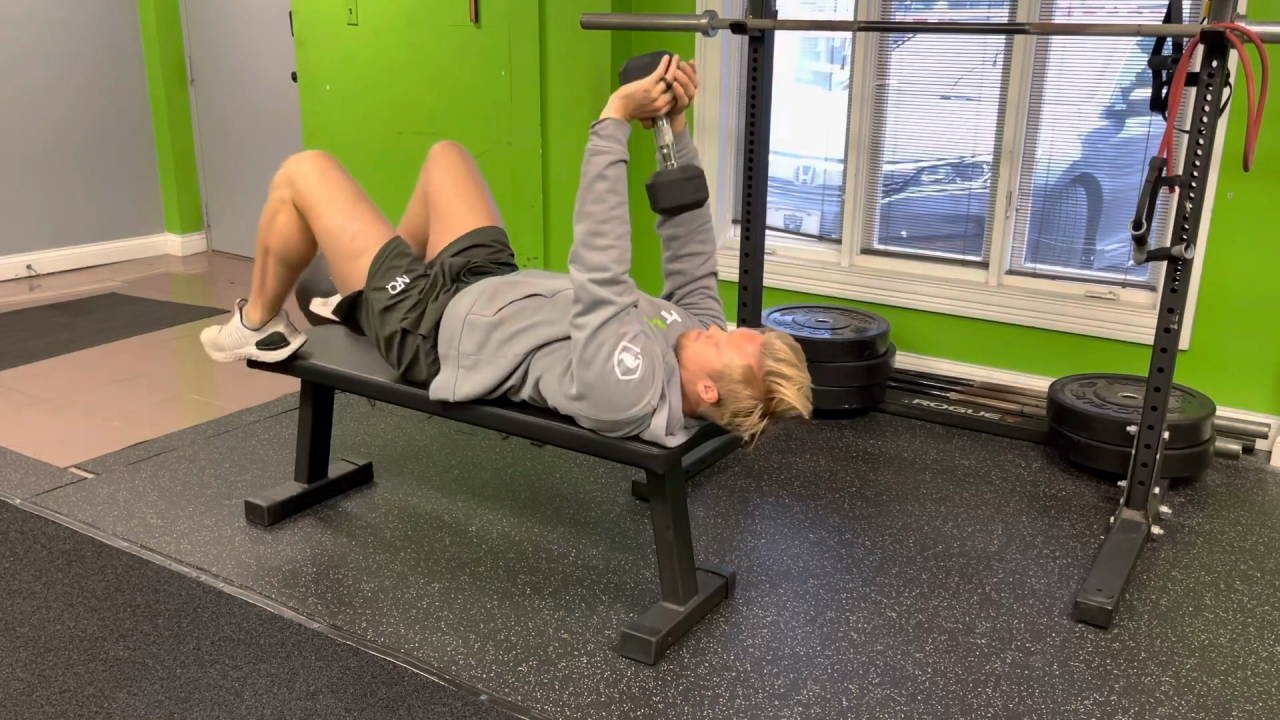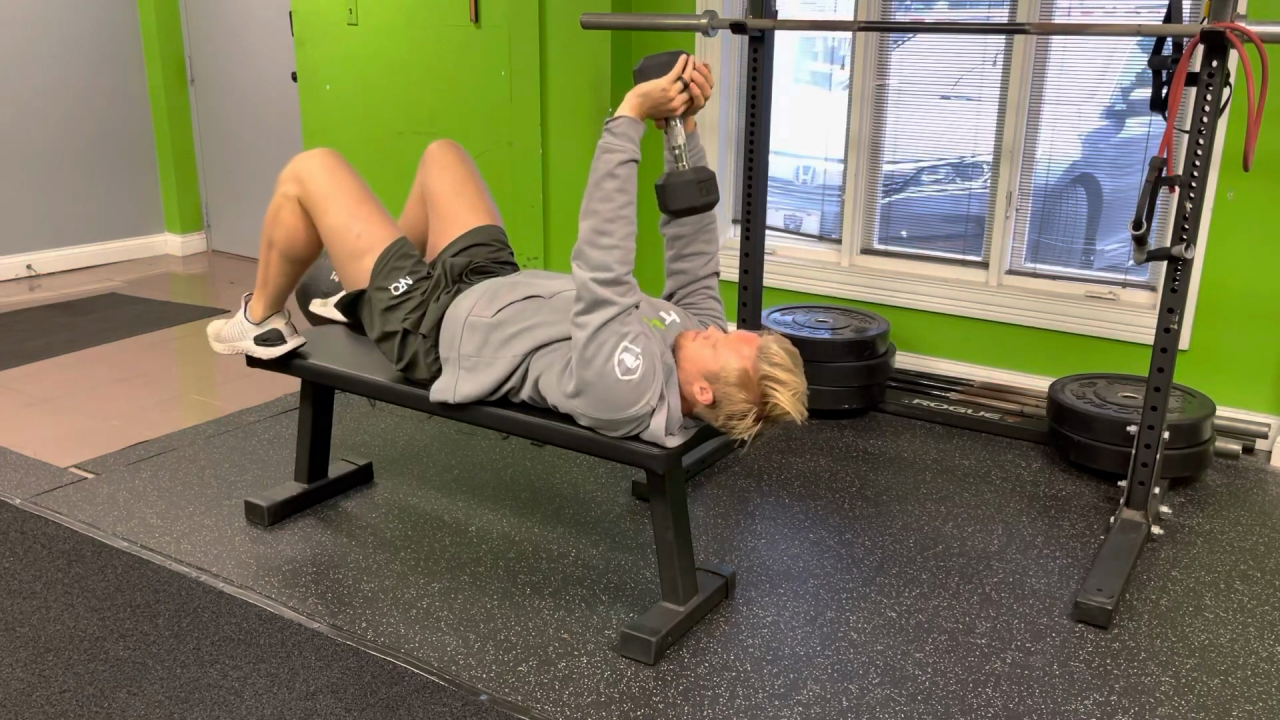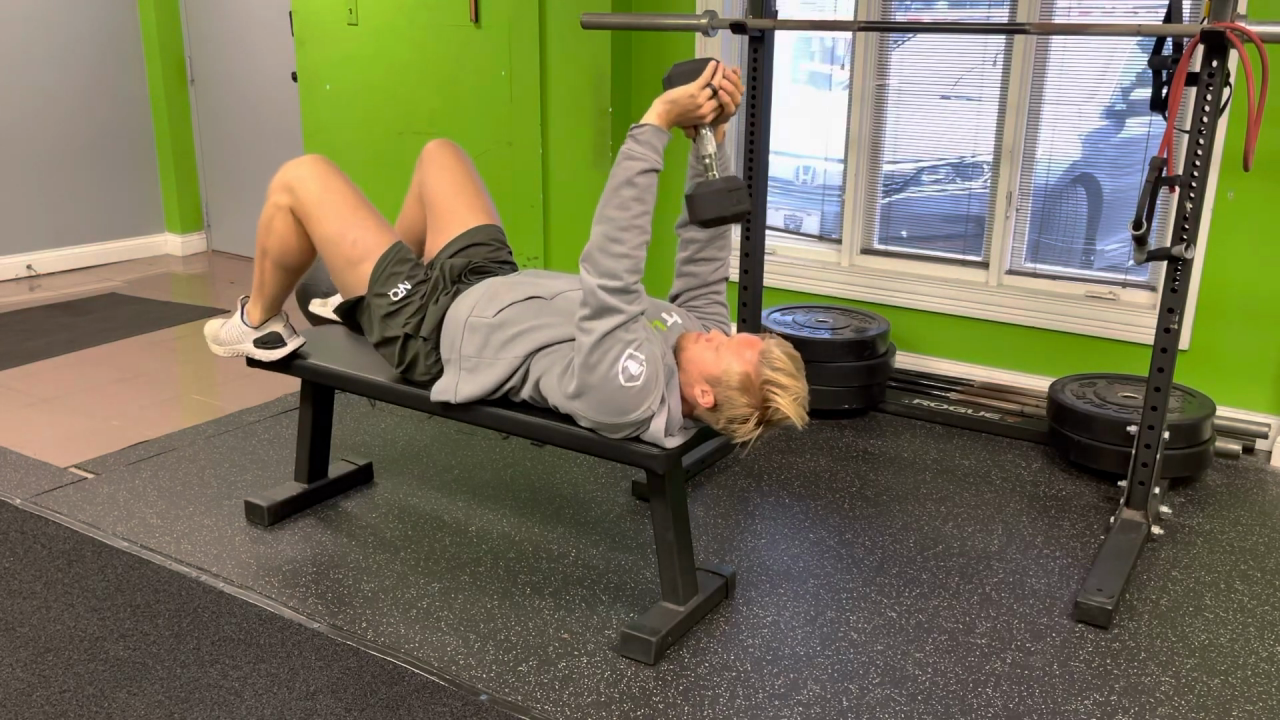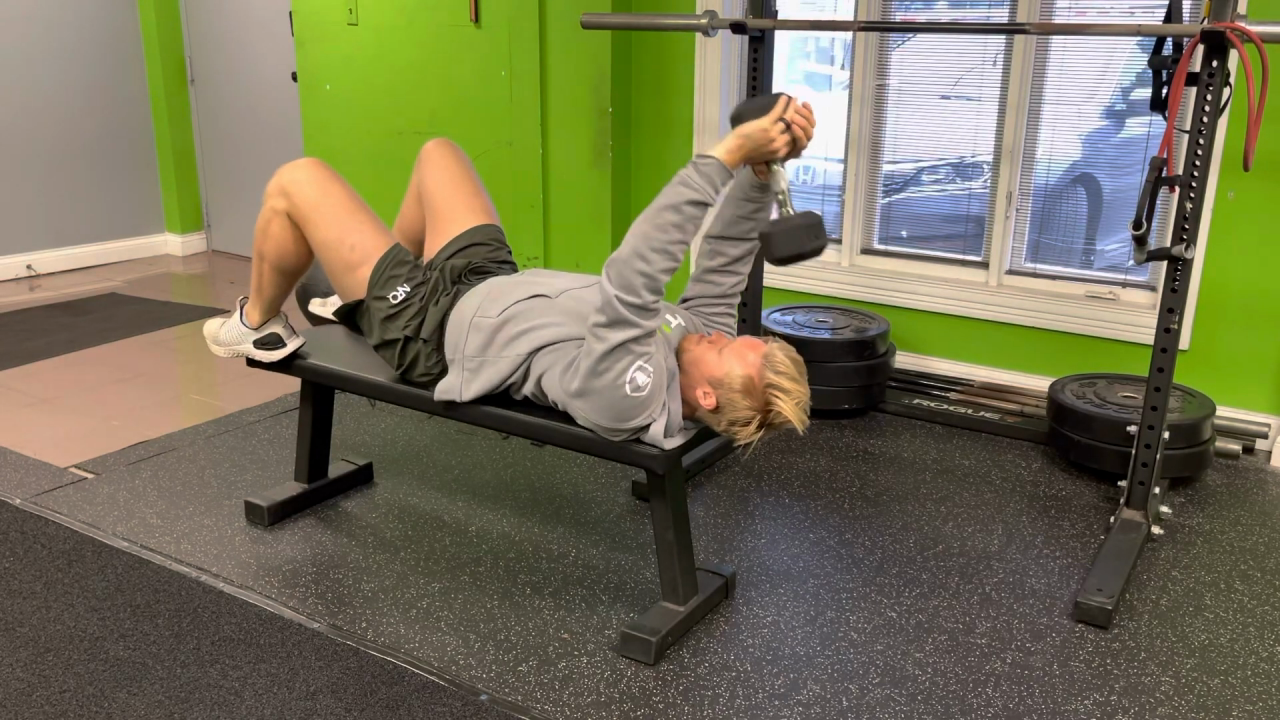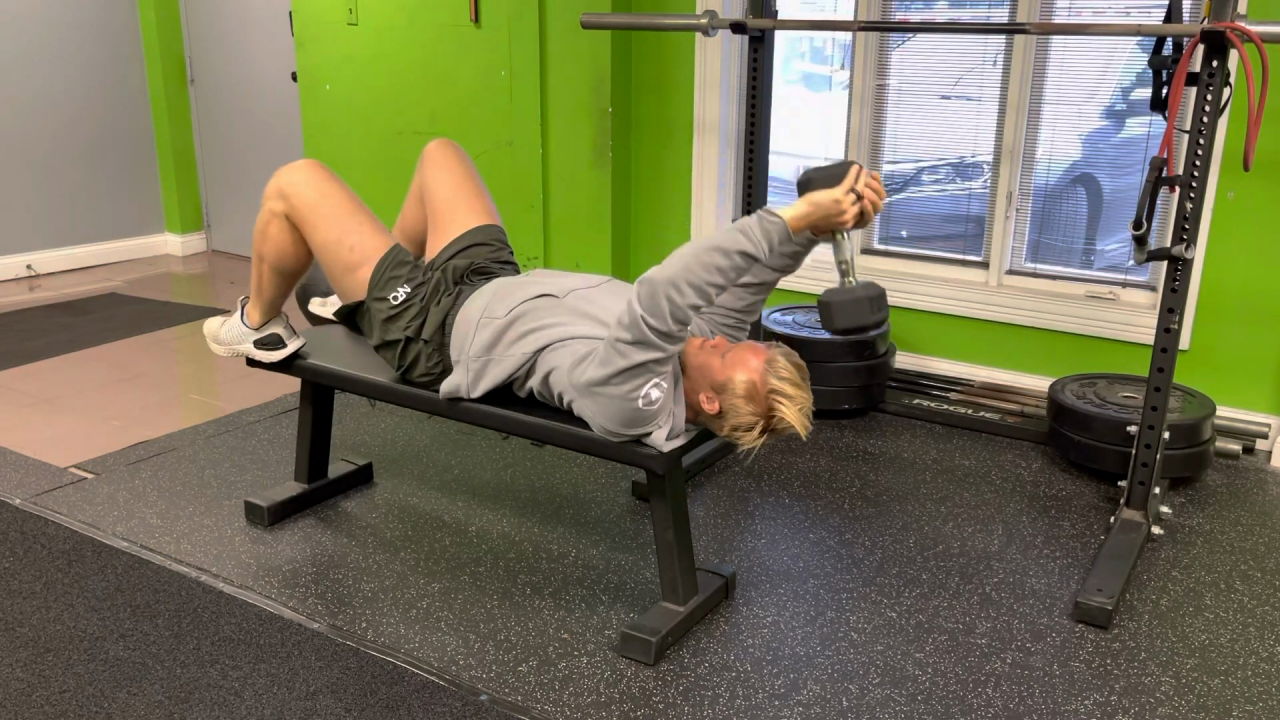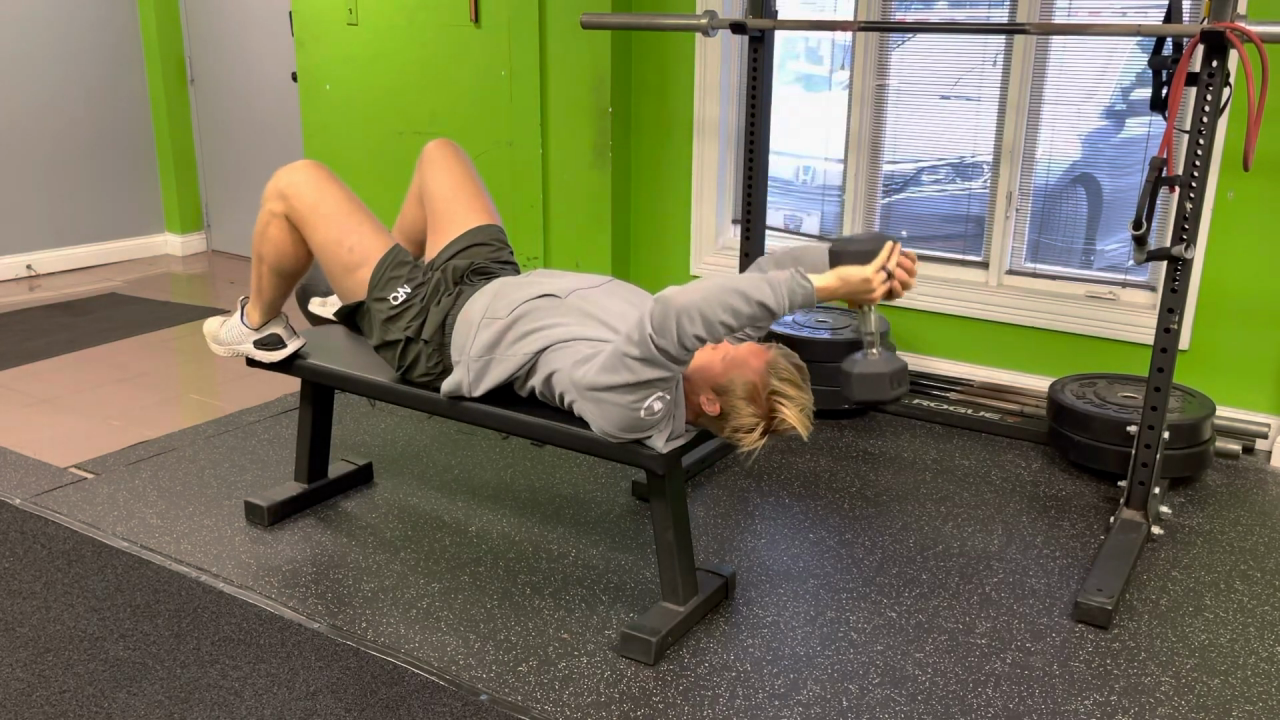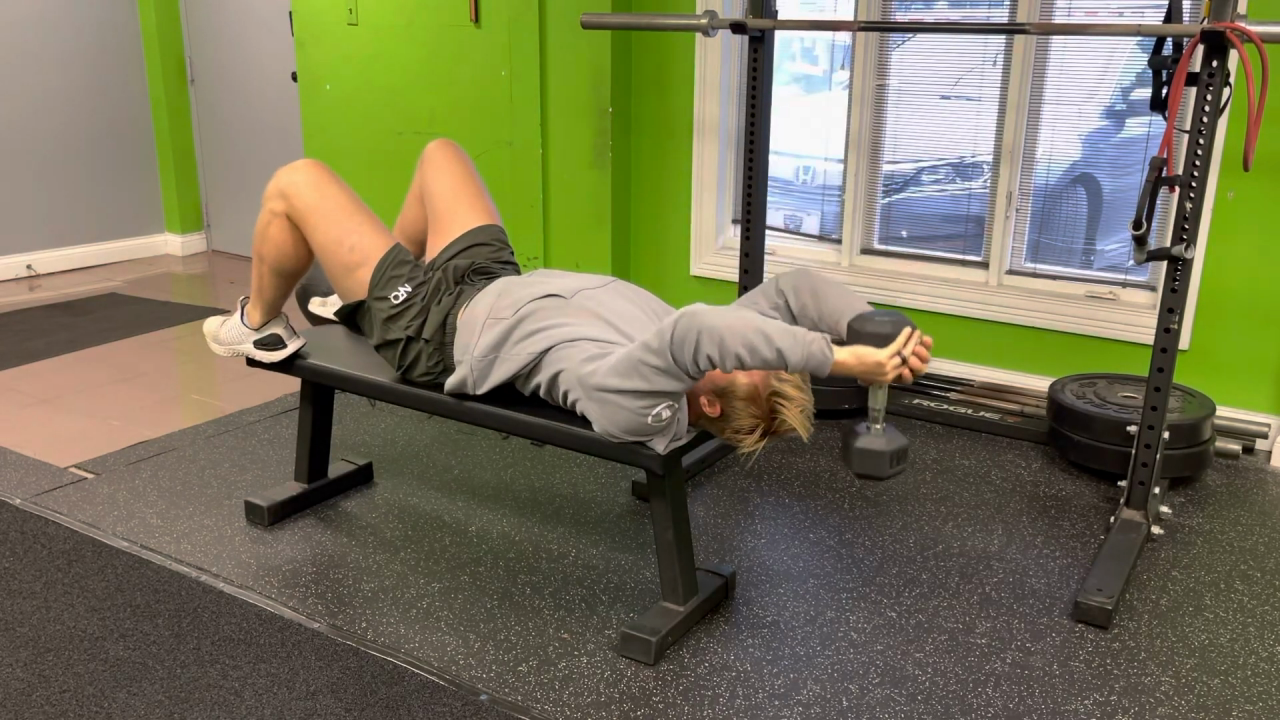
dt=0.4s
person 1, frame 1
left shoulder: (627, 393)
right shoulder: (699, 336)
left elbow: (598, 272)
right elbow: (692, 253)
left wrist: (616, 119)
right wrist: (675, 126)
left hip: (429, 326)
right hip: (490, 285)
left knee: (303, 172)
right knee: (446, 155)
left ankle: (258, 325)
right ankle: (361, 296)
person 1, frame 2
left shoulder: (626, 392)
right shoulder: (702, 338)
left elbow: (601, 270)
right elbow: (694, 255)
left wrist: (630, 115)
right wrist: (685, 126)
left hip: (430, 326)
right hip: (490, 286)
left knee: (309, 169)
right knee: (442, 154)
left ankle: (262, 322)
right ankle: (365, 298)
person 1, frame 3
left shoulder: (629, 393)
right shoulder: (704, 338)
left elbow: (609, 277)
right elbow: (705, 255)
left wrist: (656, 122)
right wrist: (711, 132)
left hip: (429, 328)
right hip: (491, 285)
left knee: (299, 178)
right knee: (439, 152)
left ankle: (260, 325)
right ankle: (364, 295)
person 1, frame 4
left shoulder: (632, 396)
right shoulder: (706, 344)
left elbow: (630, 287)
right elbow: (724, 264)
left wrist: (731, 154)
right wrist: (759, 169)
left hip: (429, 329)
right hip: (491, 285)
left knee: (295, 181)
right knee: (437, 150)
left ankle: (258, 326)
right ankle: (361, 296)
person 1, frame 5
left shoulder: (639, 402)
right shoulder: (714, 351)
left elbow: (662, 300)
right elbow: (747, 280)
left wrist: (803, 214)
right wrist: (812, 223)
left hip: (432, 329)
right hip: (494, 285)
left knee: (293, 184)
right knee: (439, 152)
left ankle: (258, 327)
right ankle: (365, 300)
person 1, frame 6
left shoulder: (642, 405)
right shoulder: (716, 356)
left elbow: (673, 315)
right elbow: (775, 271)
left wrist: (837, 281)
right wrist: (853, 267)
left hip: (434, 329)
right hip: (494, 285)
left knee: (292, 184)
right knee: (439, 152)
left ankle: (259, 326)
right ankle: (364, 292)
person 1, frame 7
left shoulder: (642, 410)
right shoulder: (703, 368)
left elbow: (689, 333)
right elbow: (792, 289)
left wrist: (854, 353)
left hip: (436, 330)
right hip: (494, 284)
left knee: (294, 183)
right knee: (439, 152)
left ankle: (259, 326)
right ankle: (364, 295)
